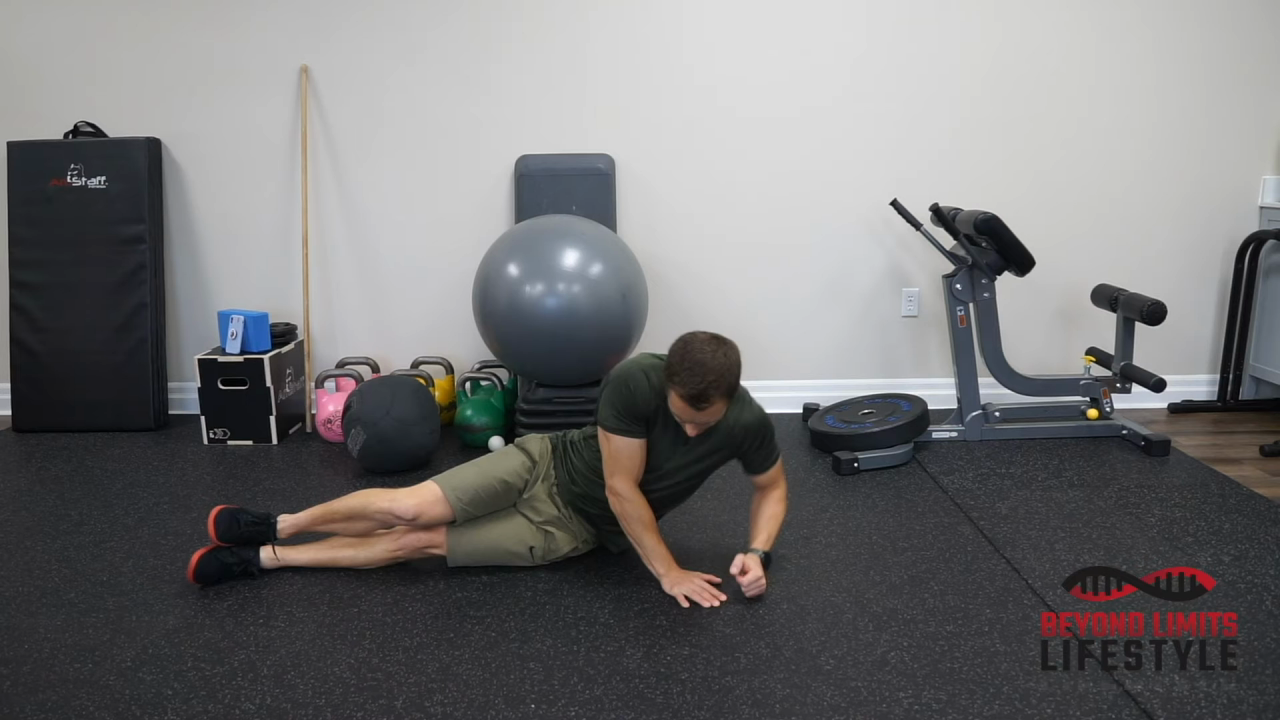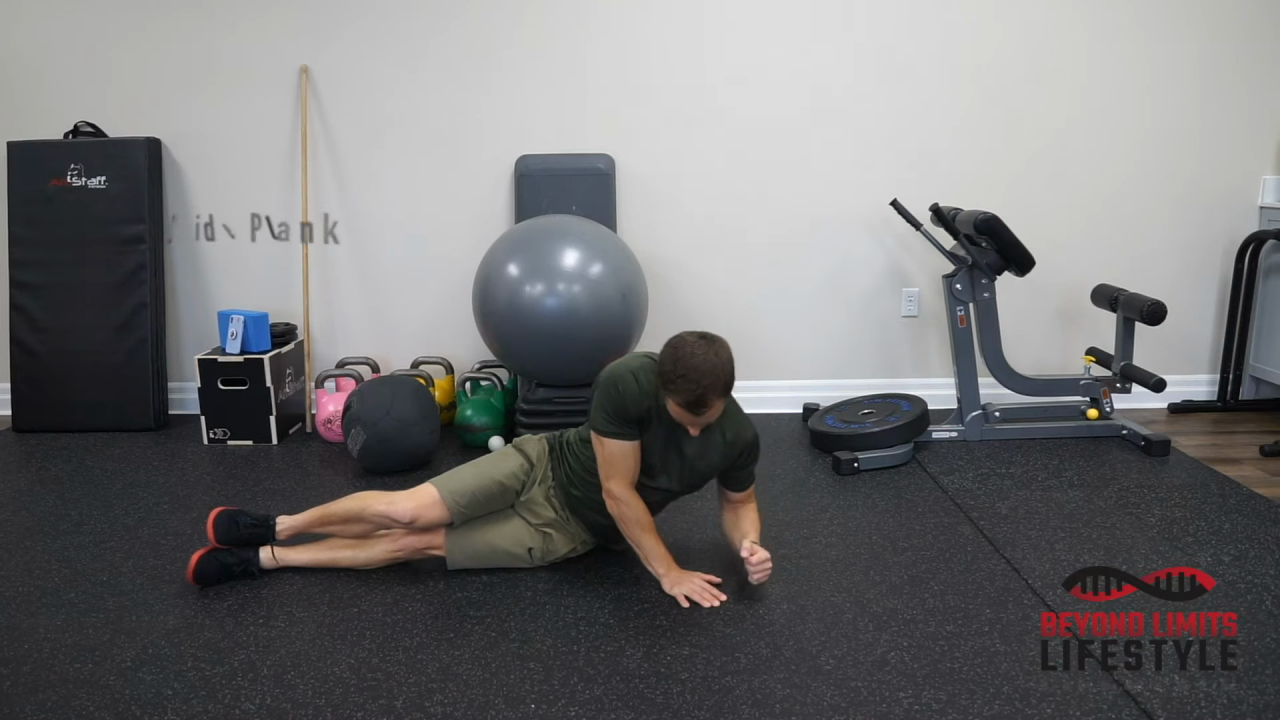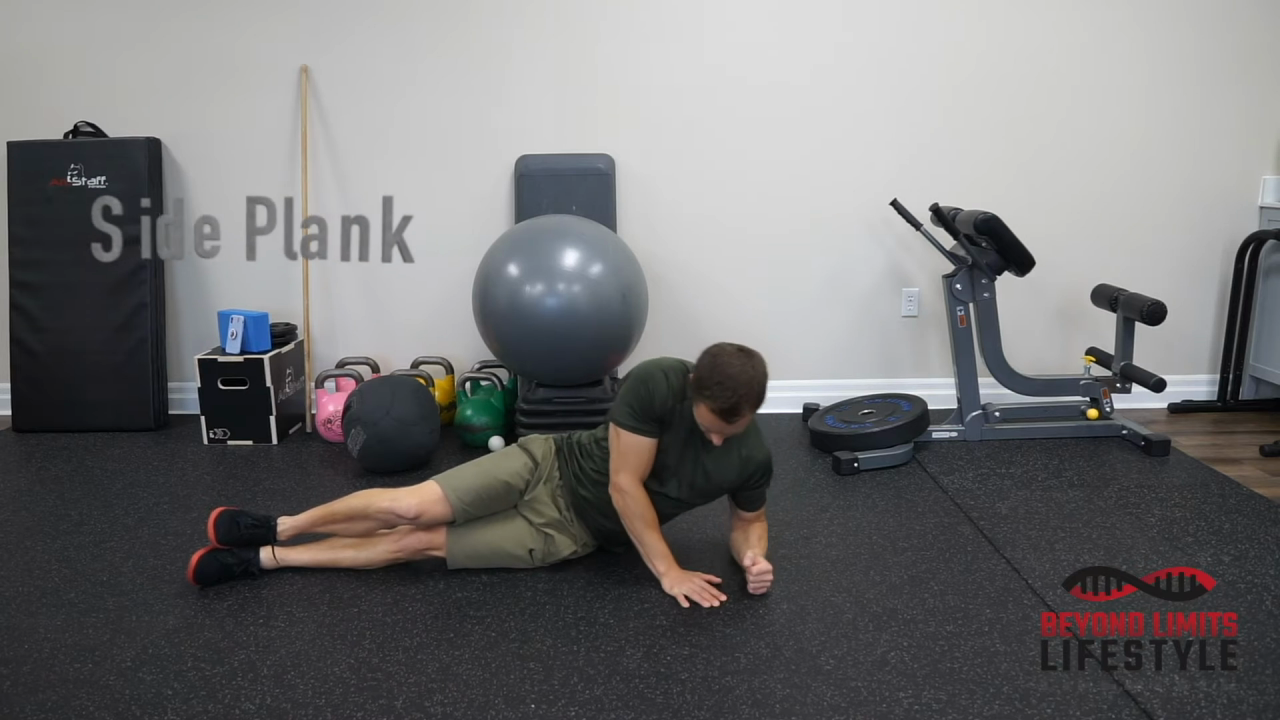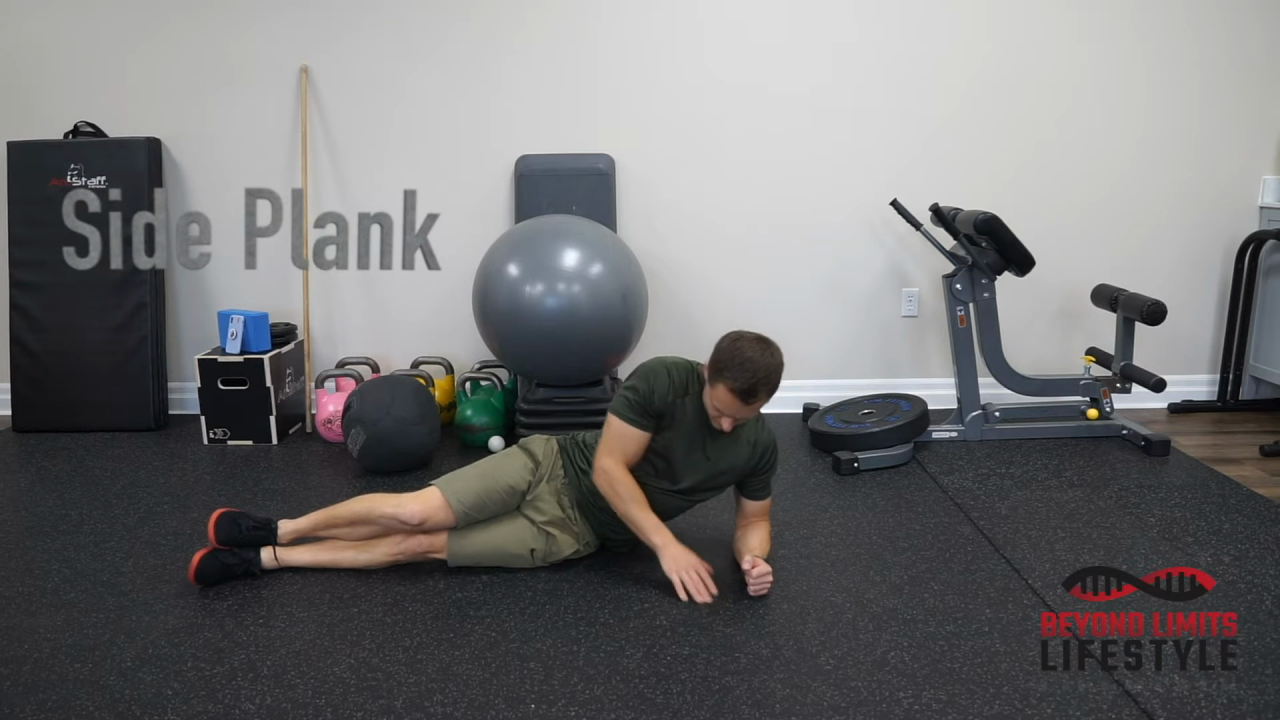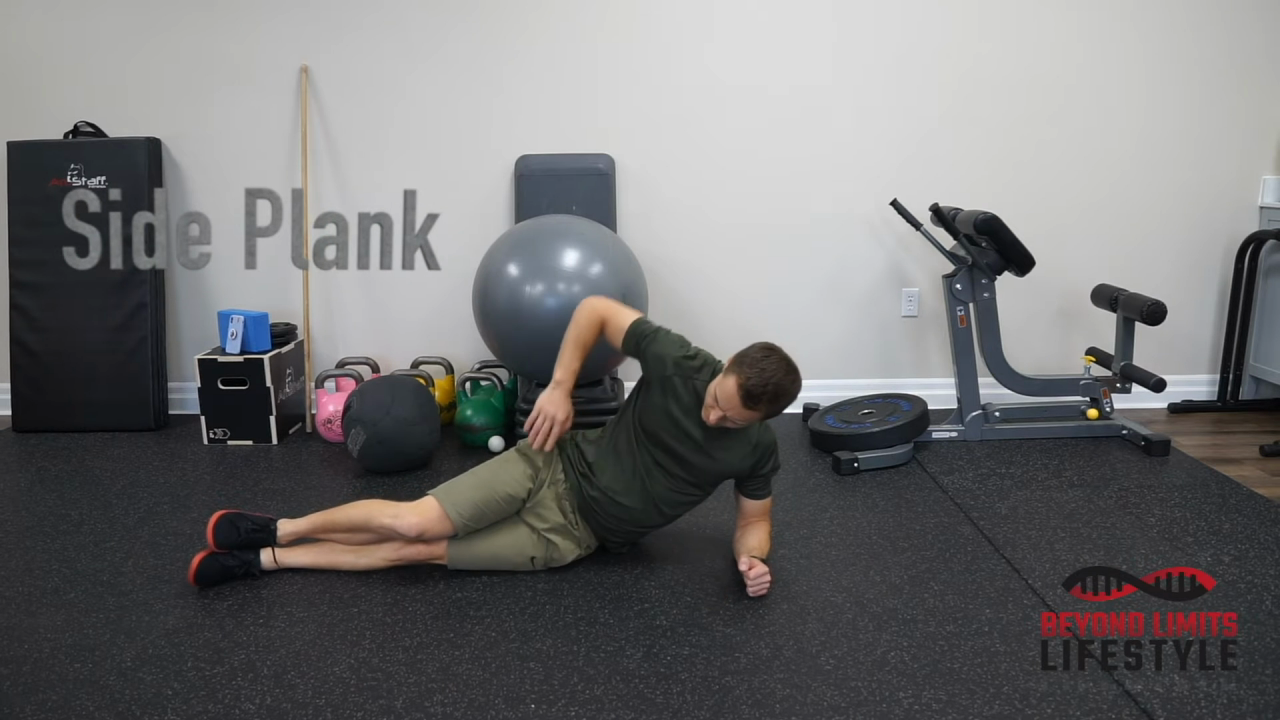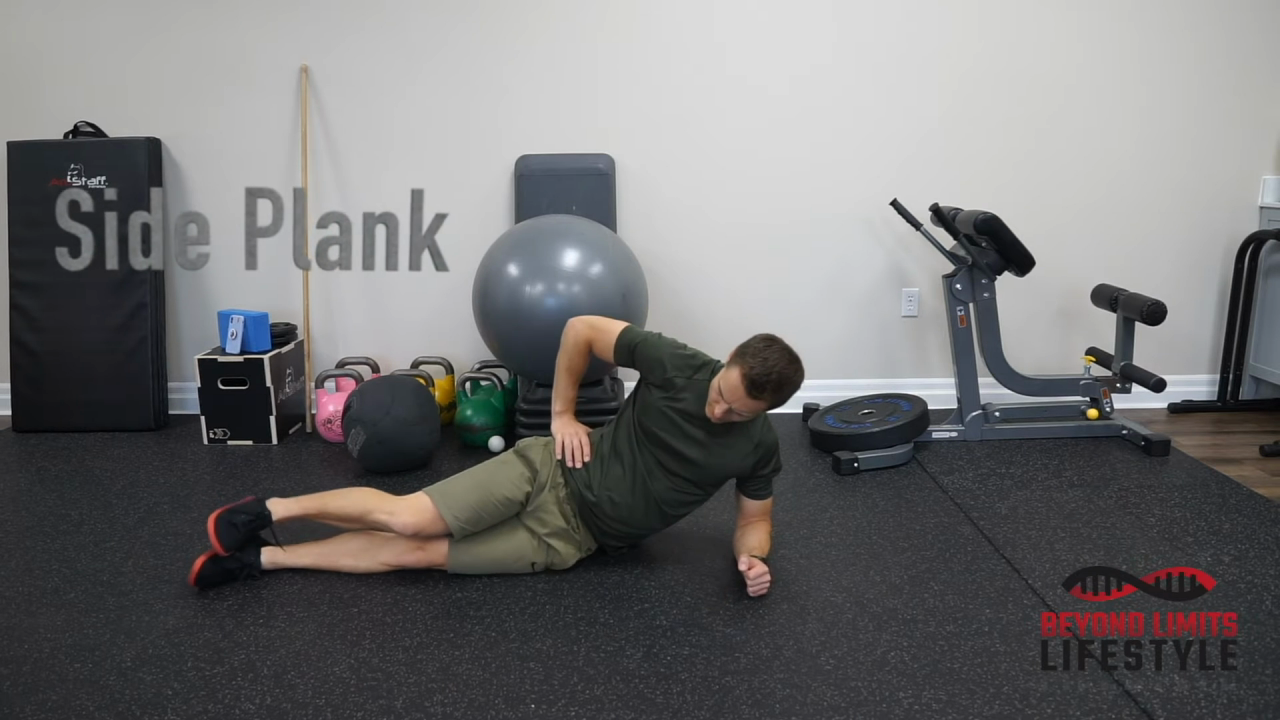
dt=0.5s
person 1, frame 1
left shoulder: (748, 424)
right shoulder: (633, 380)
left elbow: (773, 489)
right elbow: (621, 489)
left wrist: (757, 553)
right wrist: (669, 572)
left hip: (575, 530)
right hip: (546, 465)
left knee: (419, 543)
right knee: (410, 508)
left ankle: (266, 558)
right ankle: (279, 525)
person 1, frame 2
left shoulder: (739, 437)
right shoulder: (626, 381)
left elbow: (738, 503)
right elbow: (618, 491)
left wrist: (750, 544)
right wrist: (669, 572)
left hip: (573, 528)
right hip: (542, 465)
left knee: (418, 543)
right knee: (408, 513)
left ankle: (262, 559)
right ankle: (277, 527)
person 1, frame 3
left shoulder: (753, 457)
right shoulder: (656, 381)
left elbow: (748, 520)
right elbow: (625, 485)
left wrist: (754, 557)
right wrist: (668, 571)
left hip: (572, 531)
right hip: (548, 466)
left knee: (419, 542)
right knee: (411, 507)
left ankle: (264, 559)
right ankle: (278, 527)
person 1, frame 4
left shoulder: (758, 446)
right shoulder: (662, 379)
left elbow: (753, 518)
right elbow: (608, 468)
left wrist: (754, 559)
right wrist: (667, 546)
left hip: (573, 533)
right hip: (552, 467)
left knee: (420, 547)
right knee: (416, 515)
left ankle: (264, 560)
right ankle: (281, 529)
person 1, frame 5
left shoulder: (757, 448)
right shoulder: (679, 363)
left elbow: (753, 518)
right elbow: (595, 308)
left wrist: (752, 558)
right wrist: (559, 389)
left hip: (572, 536)
right hip: (553, 471)
left knee: (419, 550)
right knee: (414, 522)
left ankle: (263, 562)
right ankle: (277, 530)
person 1, frame 6
left shoulder: (758, 447)
right shoulder: (676, 364)
left elbow: (754, 521)
right elbow: (582, 328)
left wrist: (753, 560)
right wrist: (562, 414)
left hip: (569, 538)
right hip: (550, 474)
left knee: (416, 554)
right knee: (408, 518)
left ankle: (260, 558)
right ankle: (273, 510)
